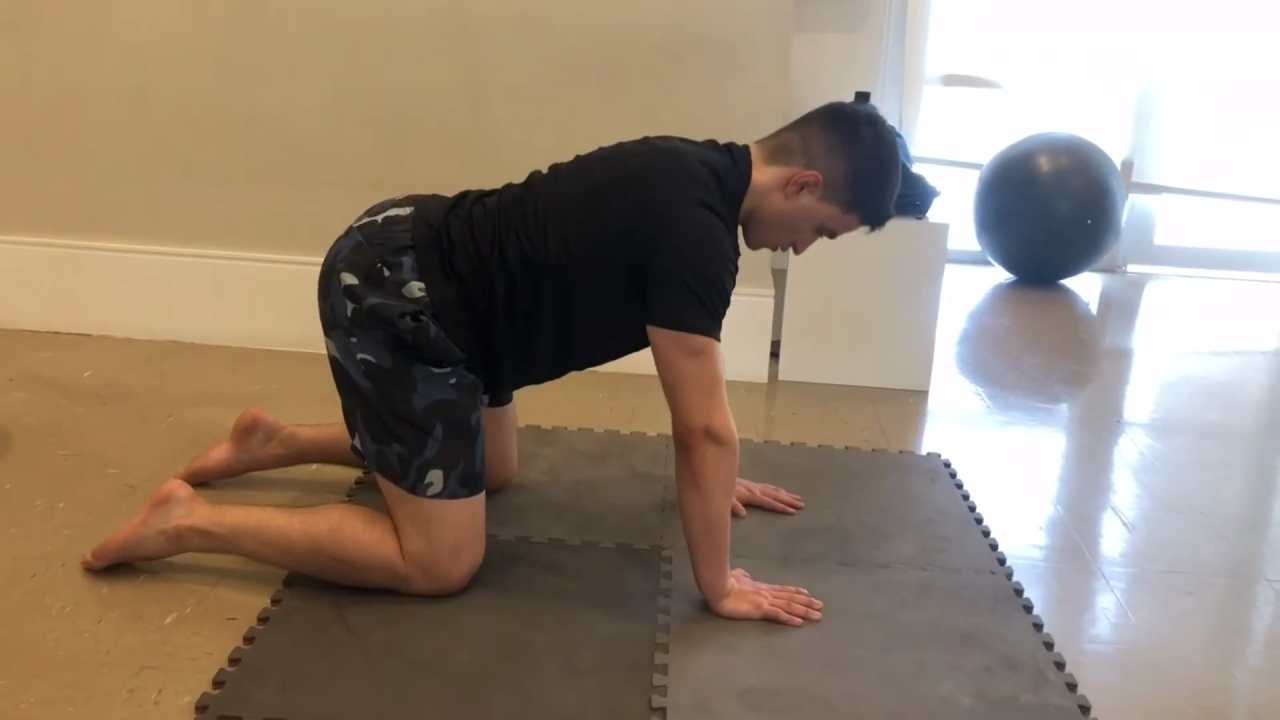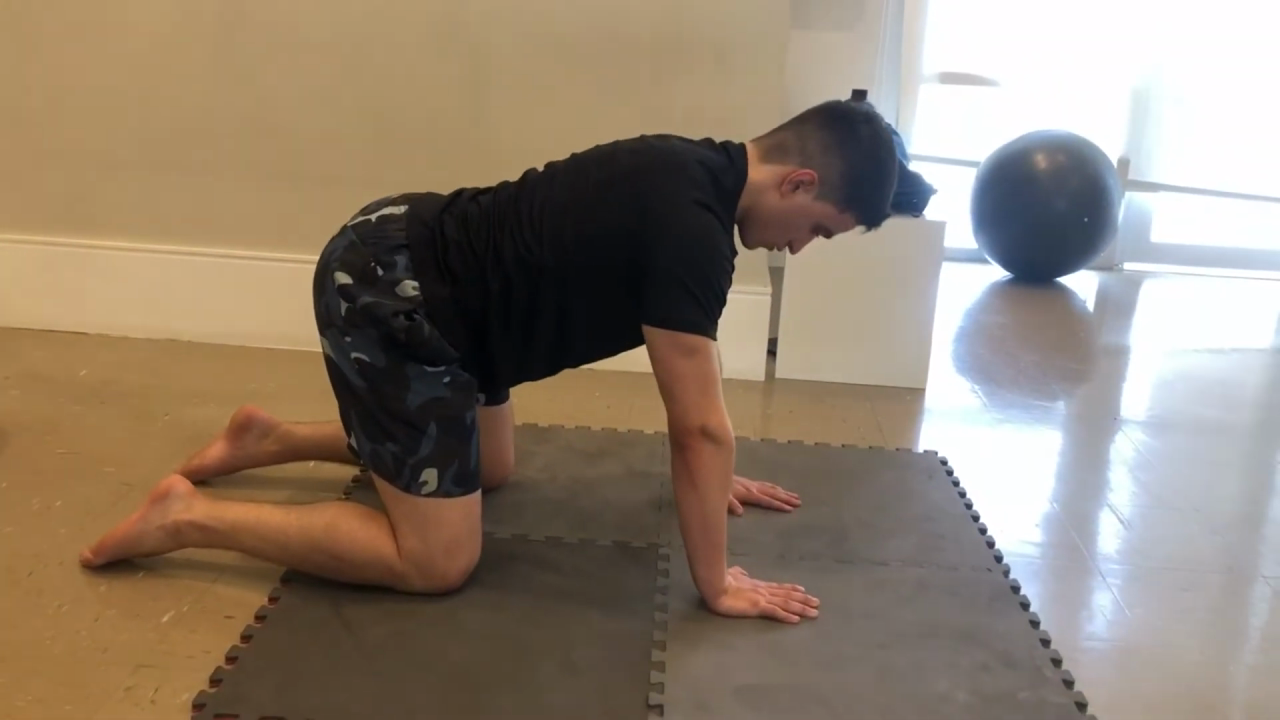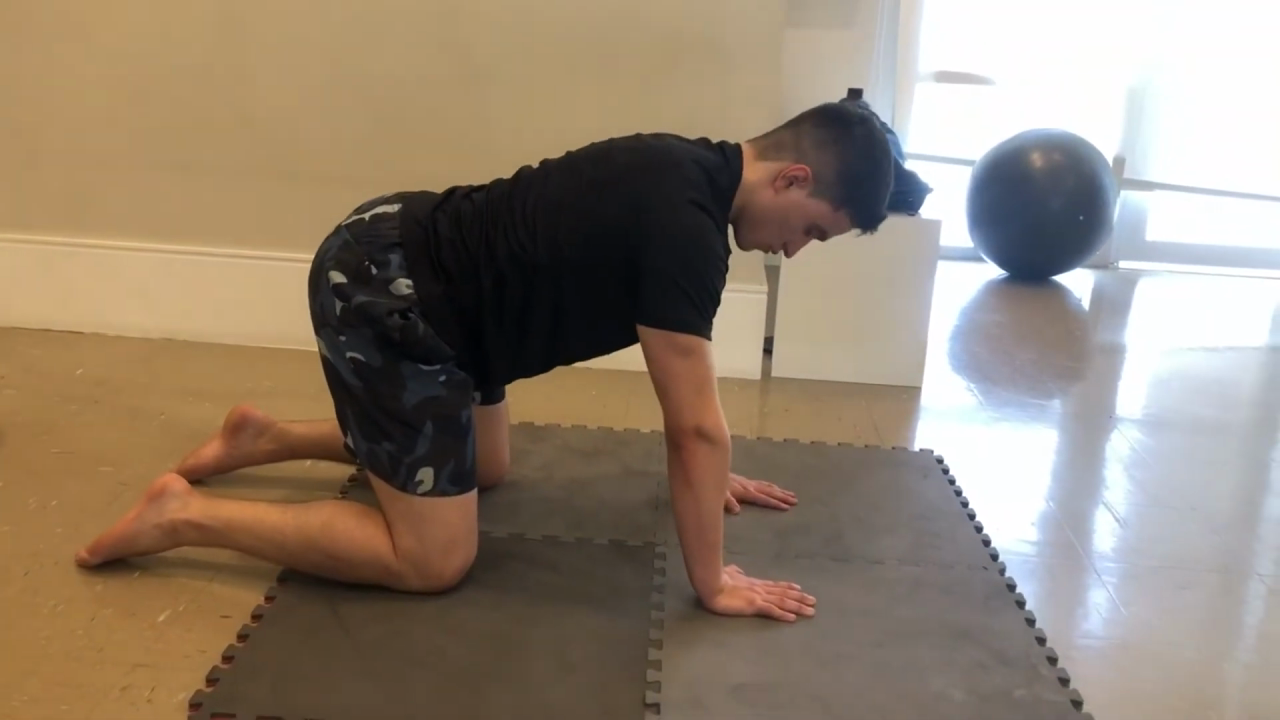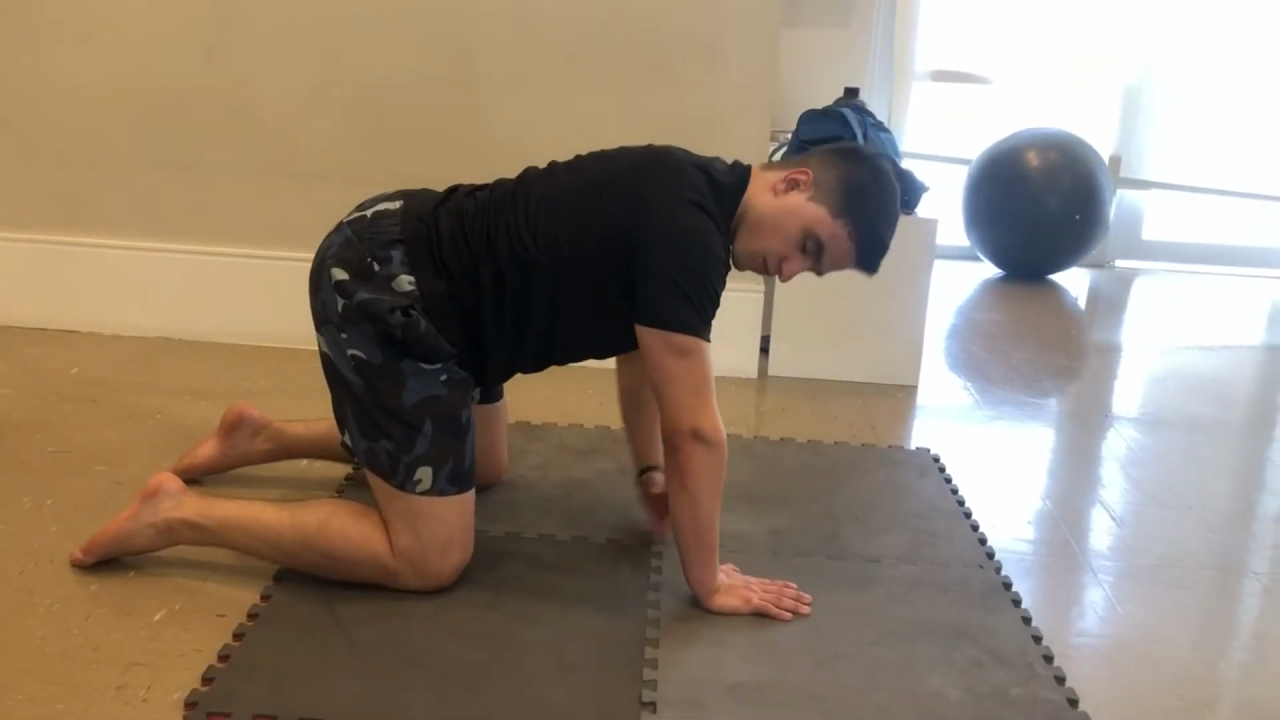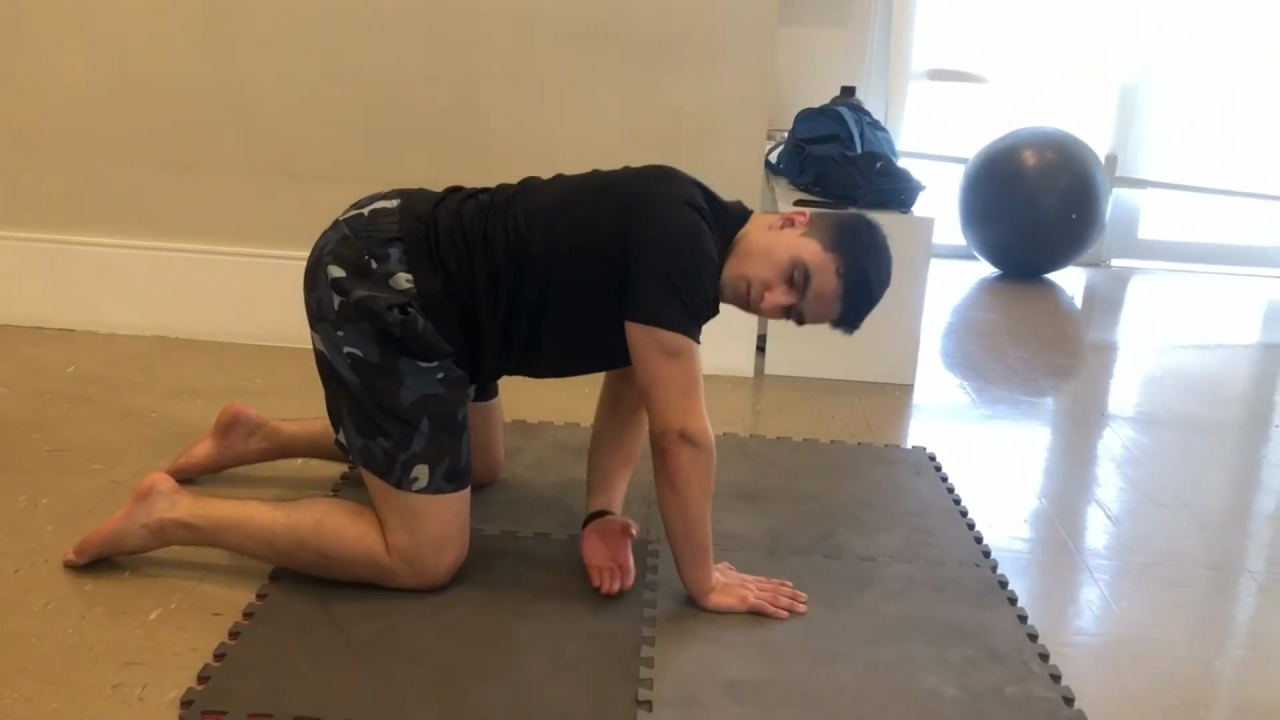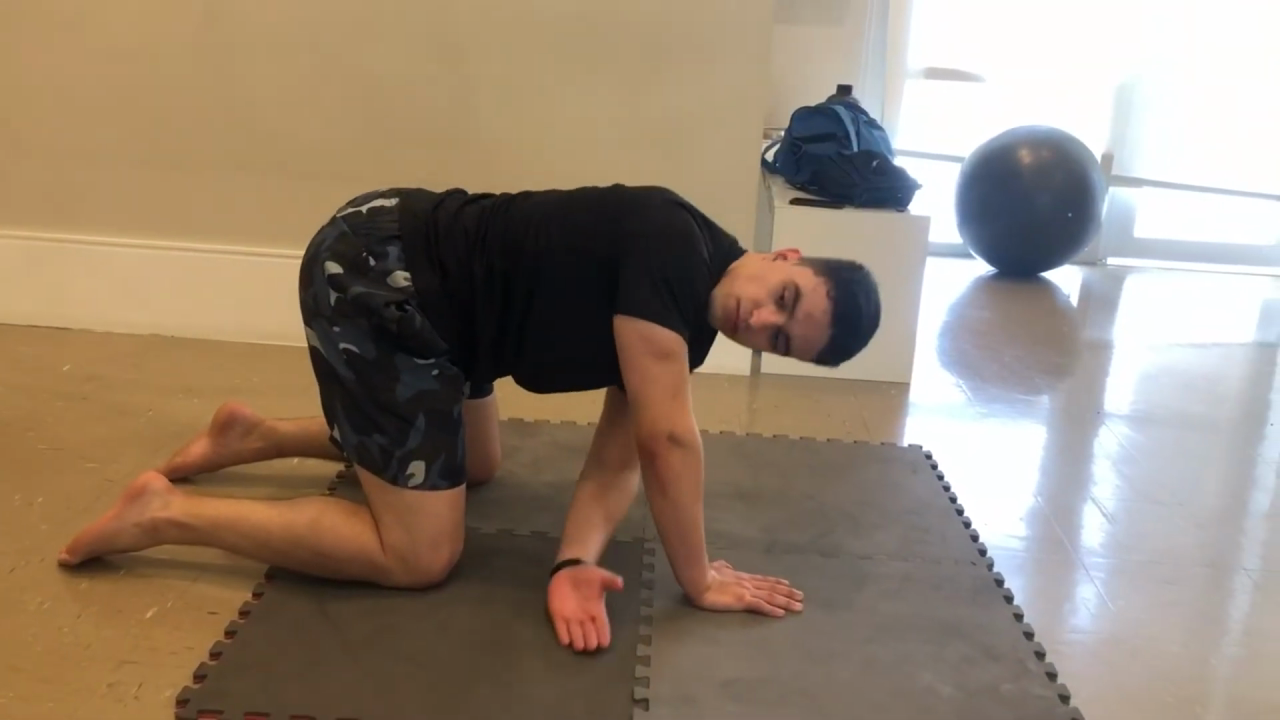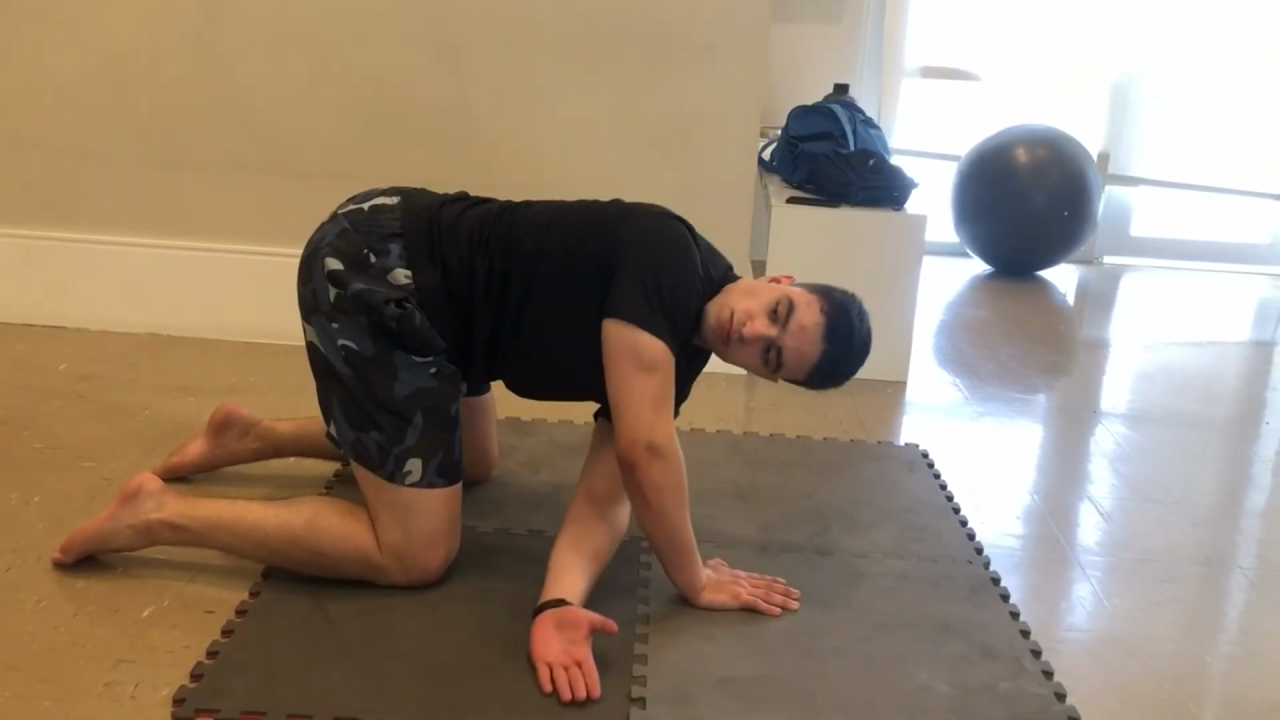
dt=0.3s
person 1, frame 1
left shoulder: (697, 179)
right shoulder: (696, 227)
right elbow: (703, 428)
left wrist: (715, 476)
right wrist: (719, 585)
left hip: (410, 260)
right hip: (391, 295)
left knee: (491, 471)
right knee: (441, 562)
left ankle: (275, 439)
right ankle: (190, 521)
person 1, frame 2
left shoulder: (692, 178)
right shoulder: (691, 226)
right elbow: (699, 427)
left wrist: (713, 473)
right wrist: (716, 584)
left hip: (407, 258)
right hip: (388, 296)
left knee: (488, 470)
right knee: (438, 561)
left ankle: (272, 437)
right ankle: (190, 516)
person 1, frame 3
left shoulder: (687, 178)
right shoulder: (684, 225)
right elbow: (695, 428)
left wrist: (707, 474)
right wrist: (713, 582)
left hip: (402, 264)
right hip: (380, 294)
left knee: (483, 469)
right knee: (434, 559)
left ankle: (267, 435)
right ankle: (186, 514)
person 1, frame 4
left shoulder: (690, 196)
right shoulder: (685, 228)
left elbow: (638, 352)
right elbow: (693, 429)
left wrist: (651, 473)
right wrist: (708, 581)
left hip: (407, 262)
right hip: (382, 288)
left knee: (481, 469)
right knee: (430, 558)
left ankle: (264, 436)
right ankle: (181, 514)
person 1, frame 5
left shoulder: (693, 261)
right shoulder: (680, 236)
left elbow: (629, 399)
right elbow: (681, 434)
left wrist: (601, 515)
right wrist: (703, 581)
left hip: (408, 275)
right hip: (377, 280)
left knee: (477, 467)
right knee: (426, 556)
left ankle: (259, 433)
right ankle: (175, 514)
person 1, frame 6
left shoulder: (692, 317)
right shoulder: (673, 248)
left elbow: (622, 455)
right elbow: (667, 439)
left wrist: (574, 563)
right wrist: (699, 580)
left hip: (404, 270)
right hip: (373, 275)
left knee: (474, 465)
right knee: (420, 553)
left ankle: (255, 433)
right ankle: (167, 513)
person 1, frame 7
left shoulder: (681, 348)
right shoulder: (667, 260)
left elbow: (607, 488)
right elbow: (646, 449)
left wrist: (559, 605)
right wrist: (694, 580)
left hip: (403, 283)
right hip: (370, 270)
left knee: (472, 465)
right knee: (415, 551)
left ankle: (252, 432)
right ankle: (162, 514)
